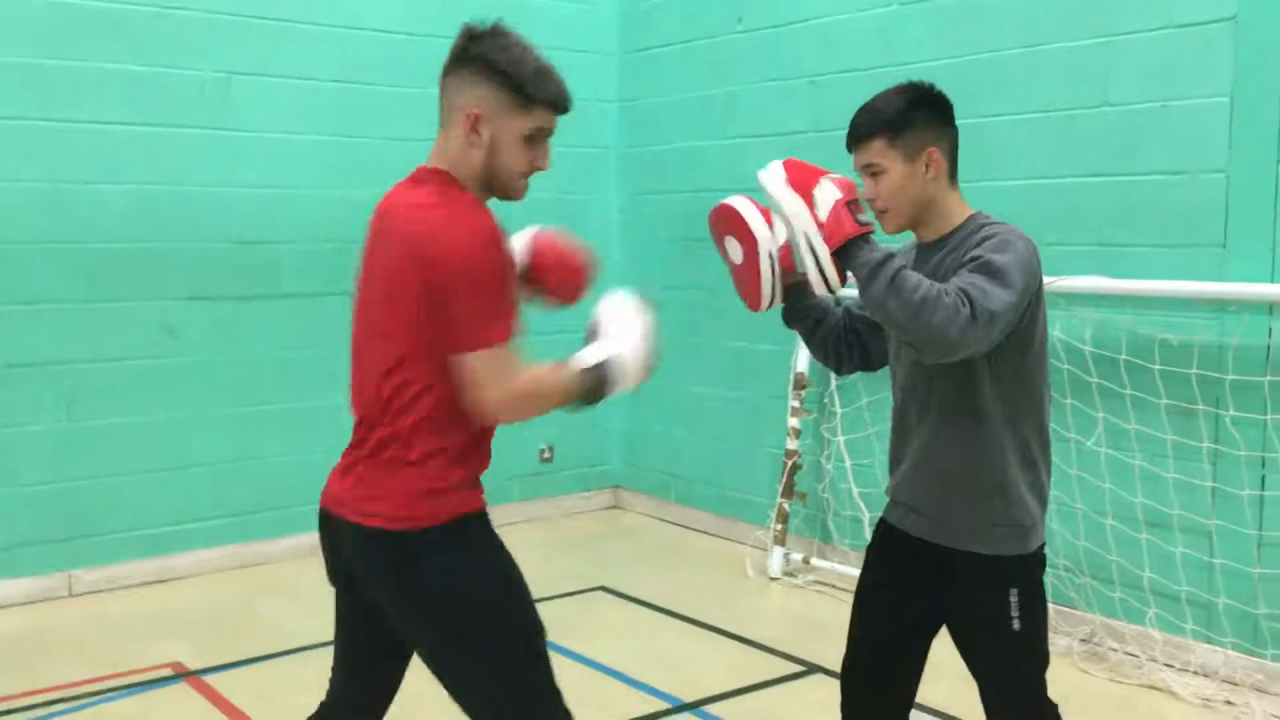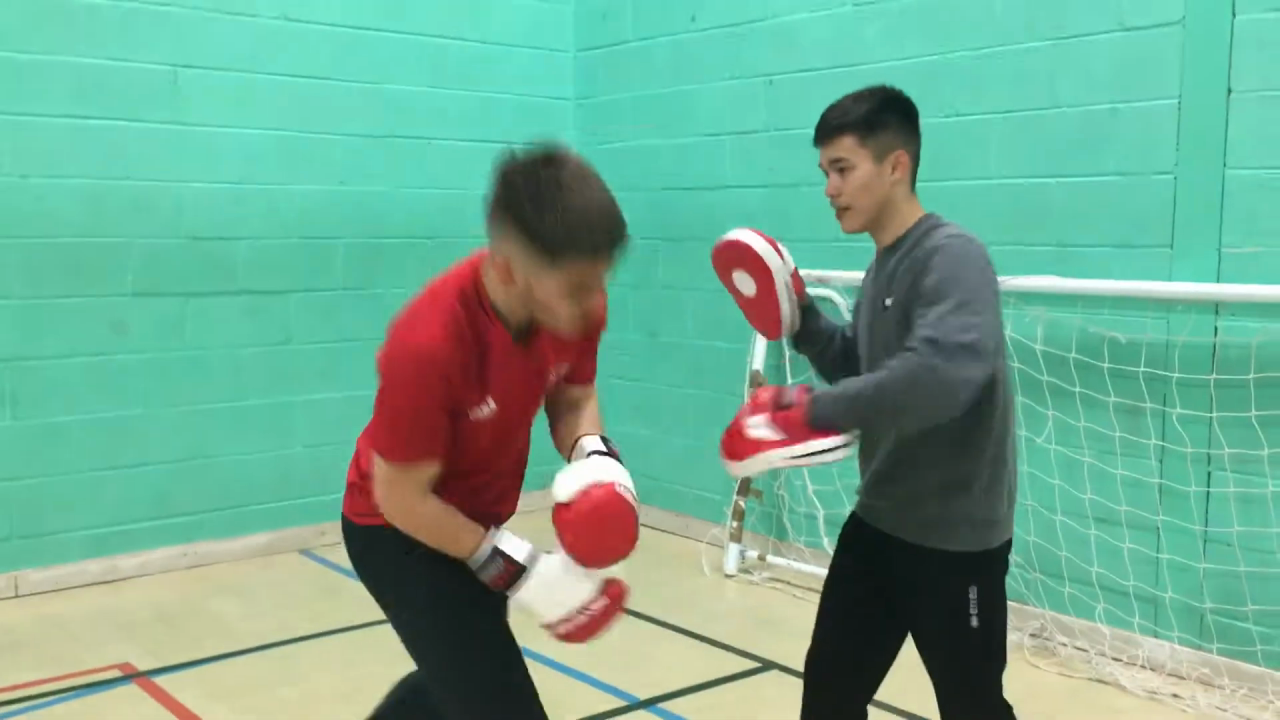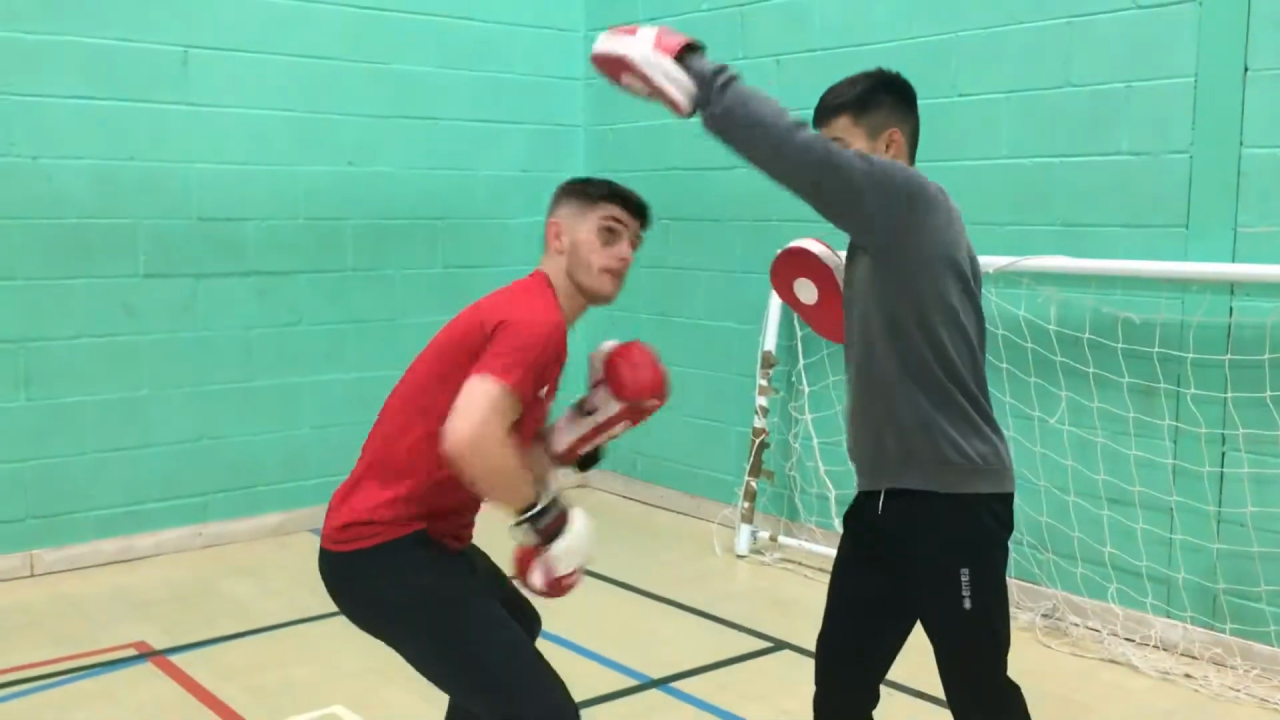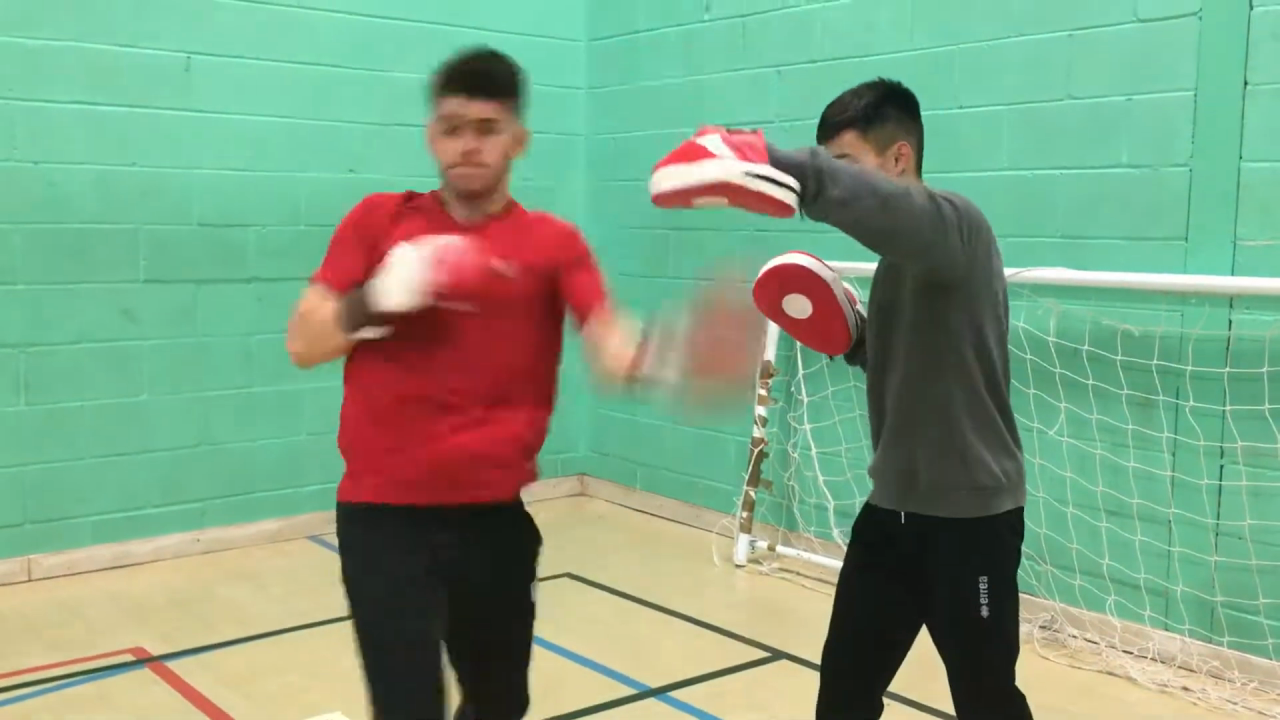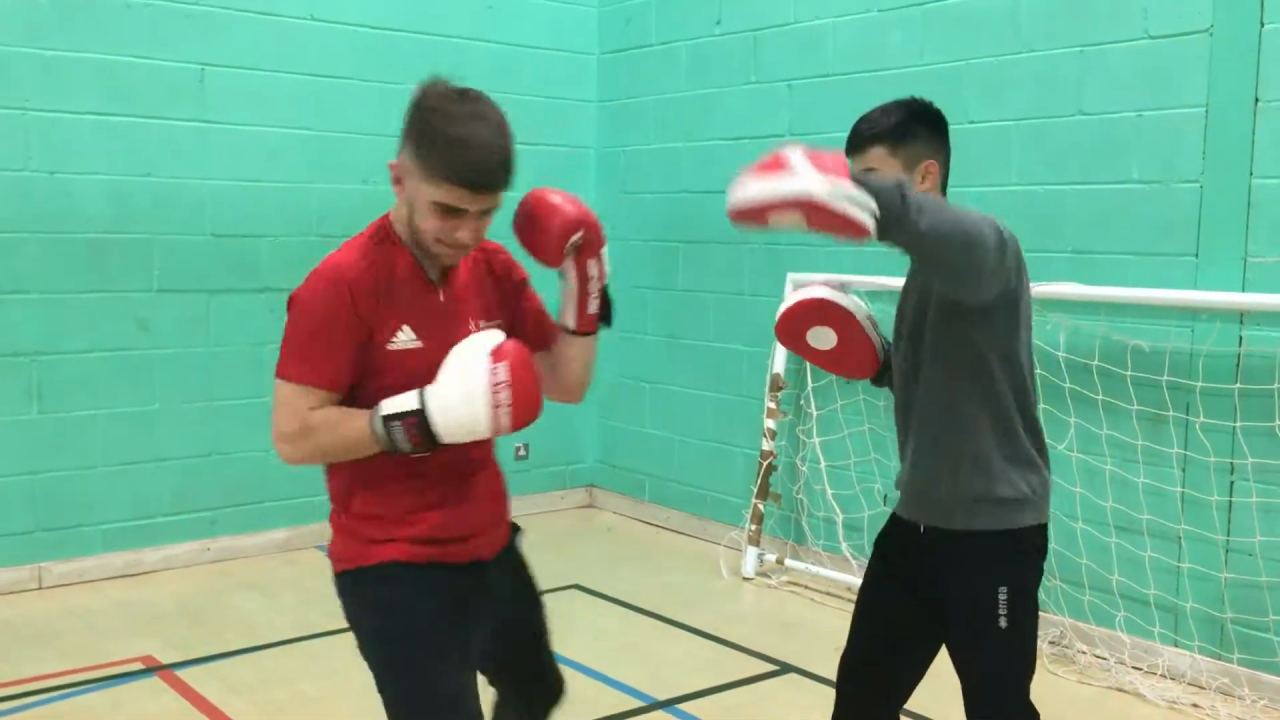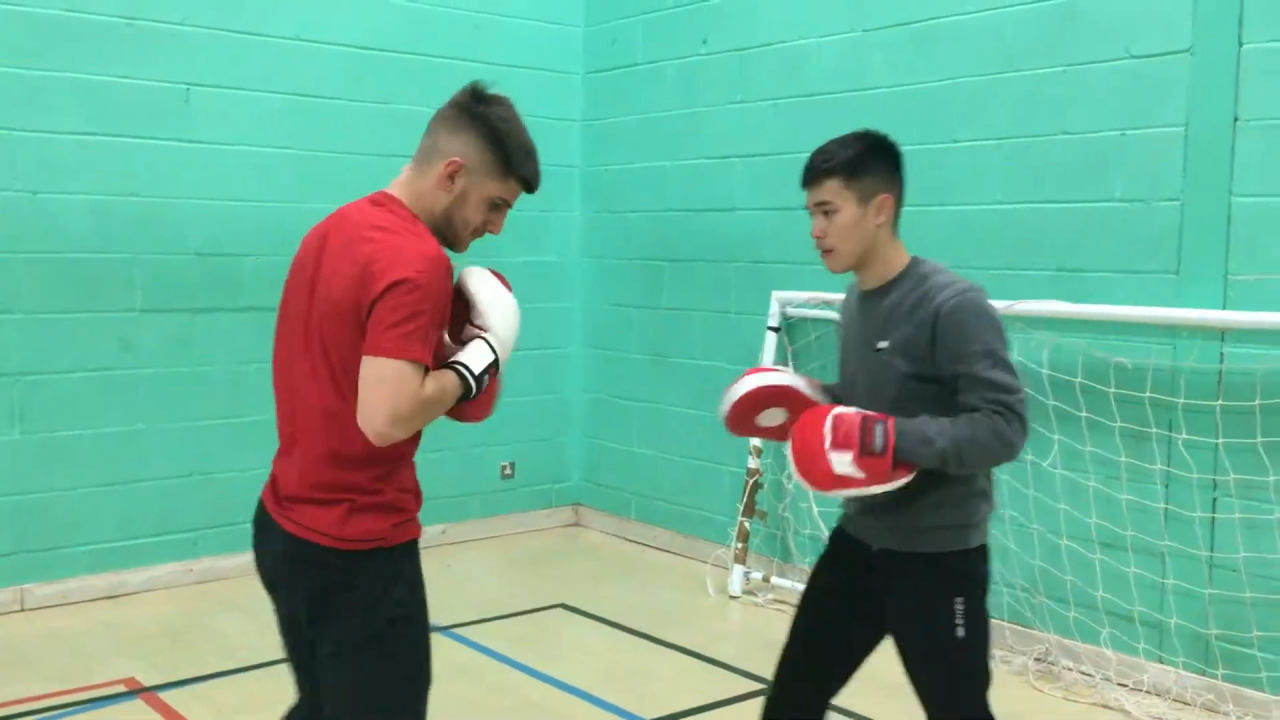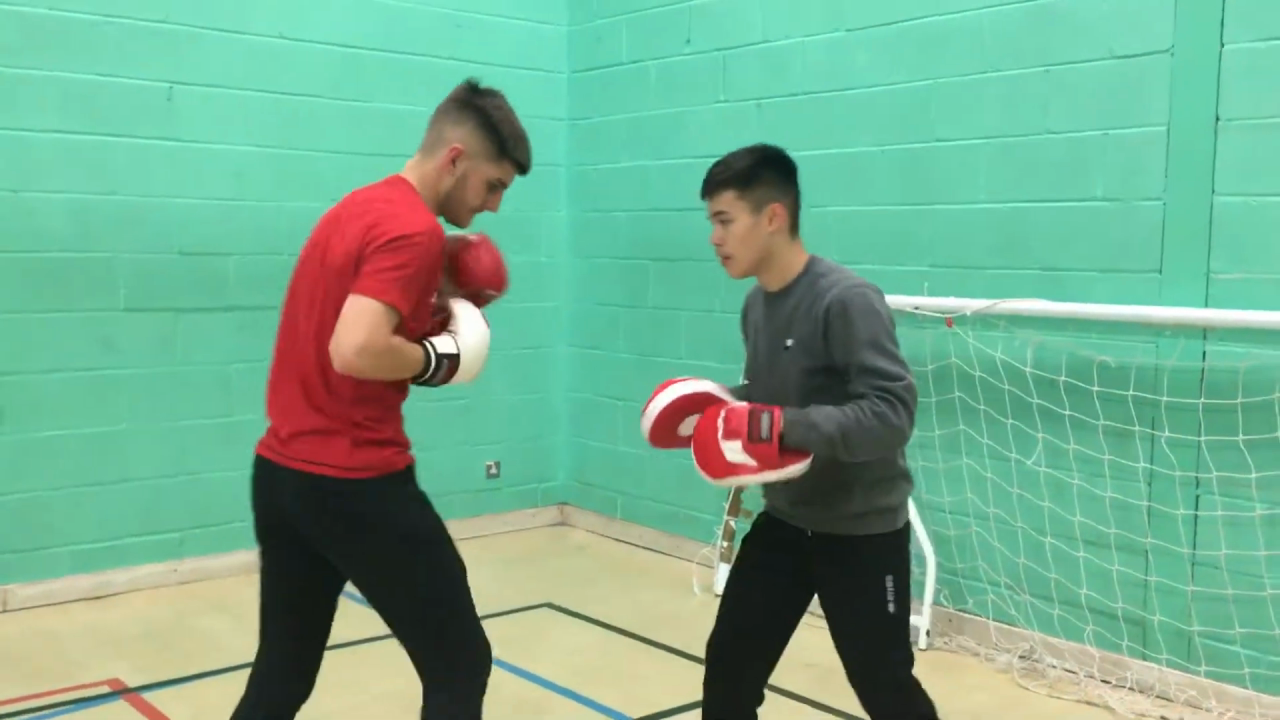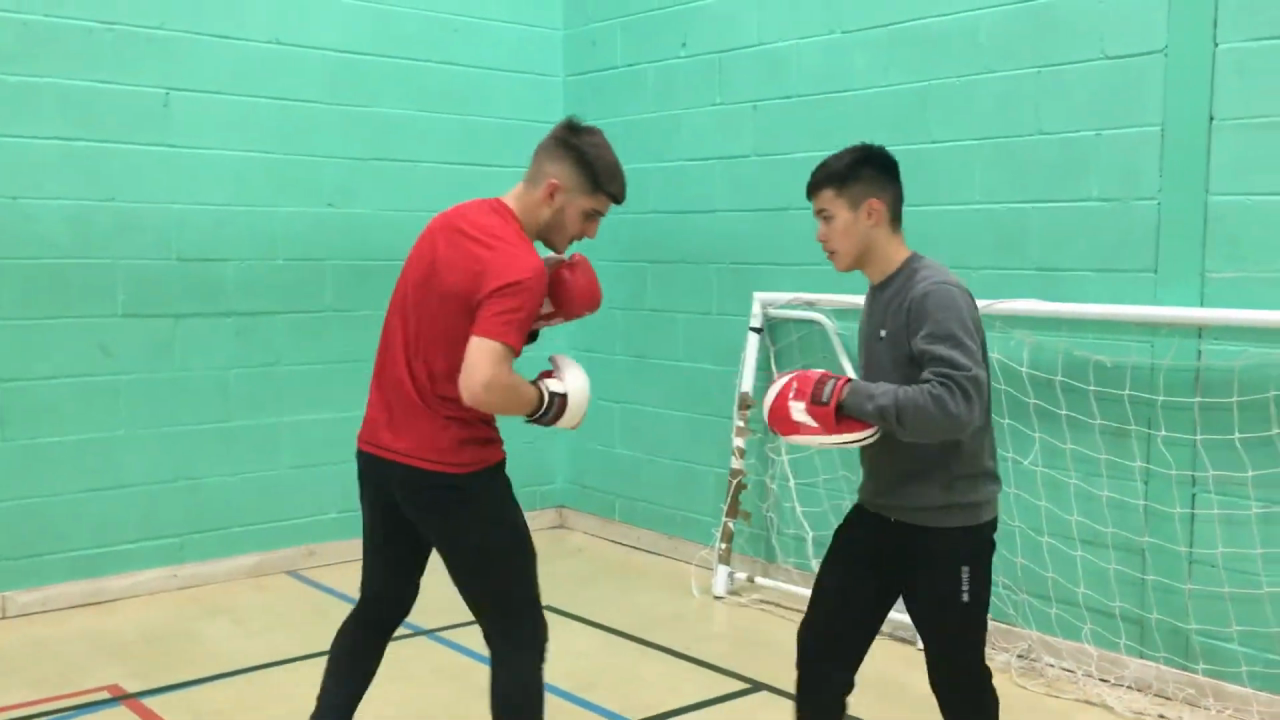
dt=0.4s
person 1, frame 1
left shoulder: (407, 204)
right shoulder: (457, 229)
right elbow: (503, 395)
left wrist: (509, 267)
right wrist: (600, 367)
left hip: (354, 517)
right hip: (422, 525)
person 1, frame 2
left shoulder: (569, 297)
right shoulder: (428, 344)
left elbow: (572, 398)
right elbow: (403, 501)
left wrist: (596, 455)
right wrist: (517, 570)
left hip: (474, 516)
right hip: (399, 526)
person 1, frame 3
left shoulder: (535, 341)
right shoulder: (530, 316)
left elbow: (508, 470)
right elbow: (467, 441)
left wrist: (586, 423)
right wrist: (551, 521)
left hip: (403, 538)
right hip: (384, 549)
left knee: (511, 634)
person 1, frame 4
left shoulder: (553, 241)
right shoulder: (380, 220)
left elbow: (613, 351)
right elbow: (304, 342)
left wrist: (683, 354)
right wrist: (382, 303)
left hip: (493, 515)
right hip: (386, 513)
person 1, frame 5
left shoulder: (494, 265)
right shoulder: (342, 284)
left elbow: (566, 386)
right elbow: (294, 434)
left wrist: (587, 288)
right wrist: (421, 418)
left hip: (487, 548)
right hip: (394, 568)
person 1, frame 6
left shoulder: (331, 232)
right shoulder: (417, 262)
right elbow: (388, 419)
left wrist: (439, 366)
right wrist: (474, 361)
left hip: (283, 528)
right hip: (355, 550)
person 1, frame 7
left shoulder: (352, 210)
right shoulder: (416, 231)
right elbow: (355, 350)
left wrist: (444, 305)
right wrist: (441, 359)
left hip: (281, 473)
right hip: (358, 484)
right knee: (459, 662)
person 1, frame 8
left shoulder: (452, 222)
right shoulder: (521, 268)
right elbow: (481, 387)
right wrist: (551, 400)
left hip: (380, 456)
right hip: (454, 474)
left knee: (378, 608)
right knee: (518, 638)
person 2, frame 1
left shoulder: (1004, 251)
right shoulder: (907, 262)
left elbow: (951, 331)
right elbow: (849, 349)
left wrist: (855, 249)
right wrist: (792, 291)
left hip: (995, 541)
right hip: (908, 528)
person 2, frame 2
left shoulder: (955, 254)
right shoulder: (879, 267)
left elbow: (948, 372)
left wrist: (814, 411)
right wrist: (792, 316)
left hip: (958, 537)
right hip: (880, 524)
person 2, frame 3
left shoulder: (910, 202)
right shoulder: (894, 226)
left elbow: (798, 151)
left wrist: (690, 70)
right wrist: (849, 317)
left hip: (955, 497)
right hip: (888, 493)
person 2, frame 4
left shoulder: (953, 225)
right shoulder: (902, 255)
left elbow: (885, 203)
left wrist: (782, 165)
right wrist: (848, 338)
left hip: (971, 512)
right hip: (896, 509)
person 2, frame 5
left shoulder: (981, 245)
right shoulder: (924, 265)
left elbow: (961, 245)
left wrist: (871, 194)
right wrist: (877, 360)
left hip: (994, 530)
right hip: (920, 521)
person 2, frame 6
left shoulder: (952, 304)
right shoulder: (856, 305)
left elbow: (1004, 423)
left wrist: (904, 441)
right wrist: (819, 405)
left hip: (939, 553)
right hip: (860, 542)
person 2, frame 7
left shoulder: (849, 301)
right shoulder: (754, 305)
left elbow: (892, 414)
left wrist: (788, 426)
right wrist: (726, 410)
left hip: (863, 532)
right hip: (785, 524)
right knee: (730, 665)
person 2, frame 8
left shoulder: (937, 295)
right shoulder: (881, 294)
left elbow: (957, 404)
left wrist: (848, 397)
right wrist: (828, 401)
left hip: (950, 524)
right hip: (880, 513)
left knee: (956, 673)
right knee: (822, 647)
